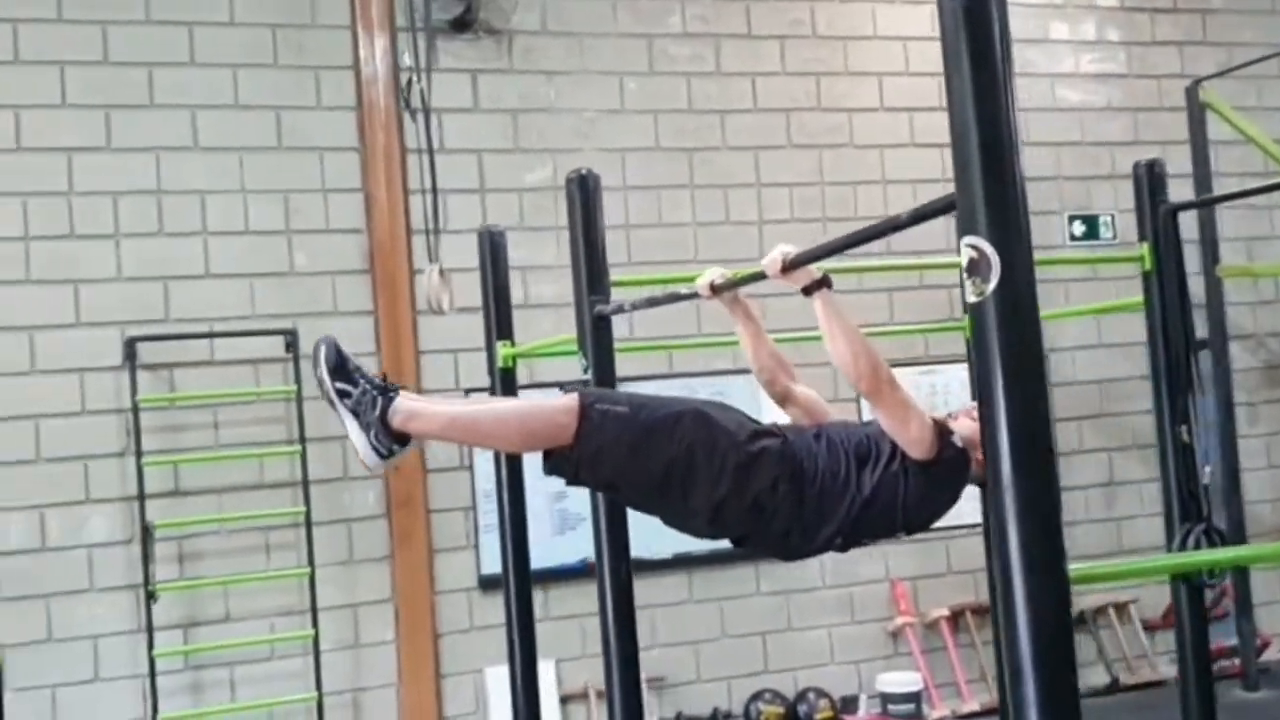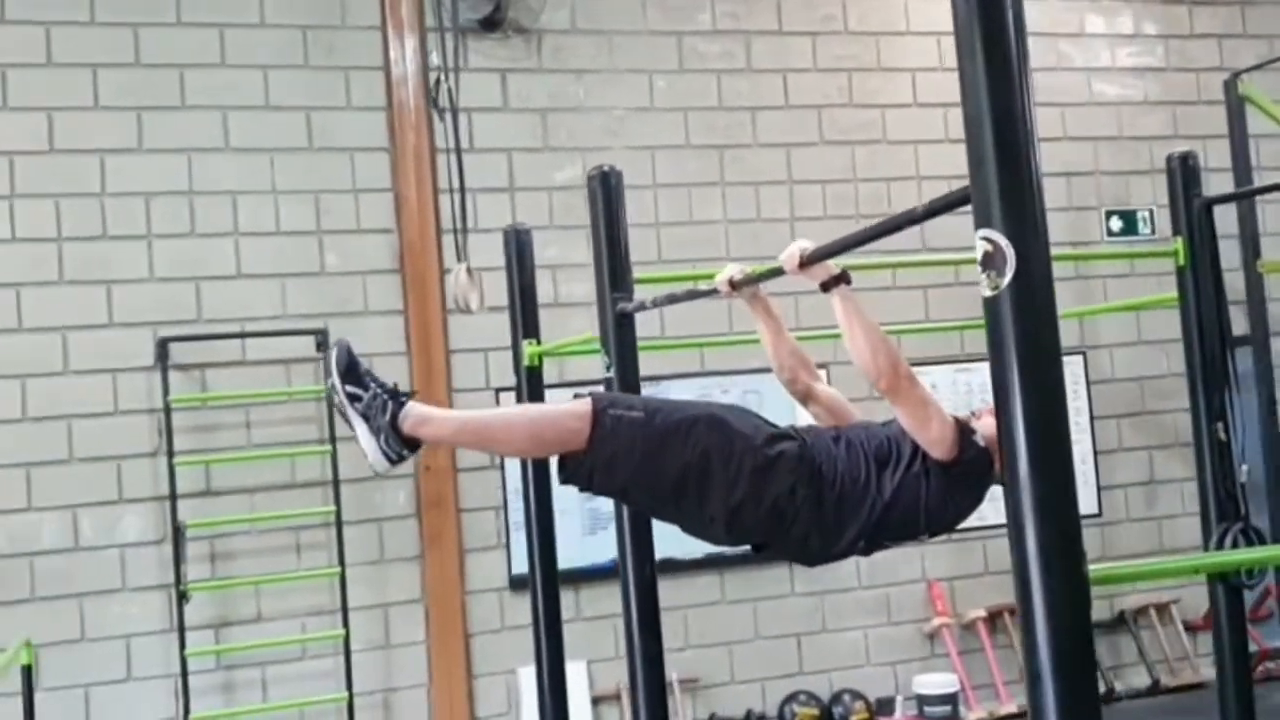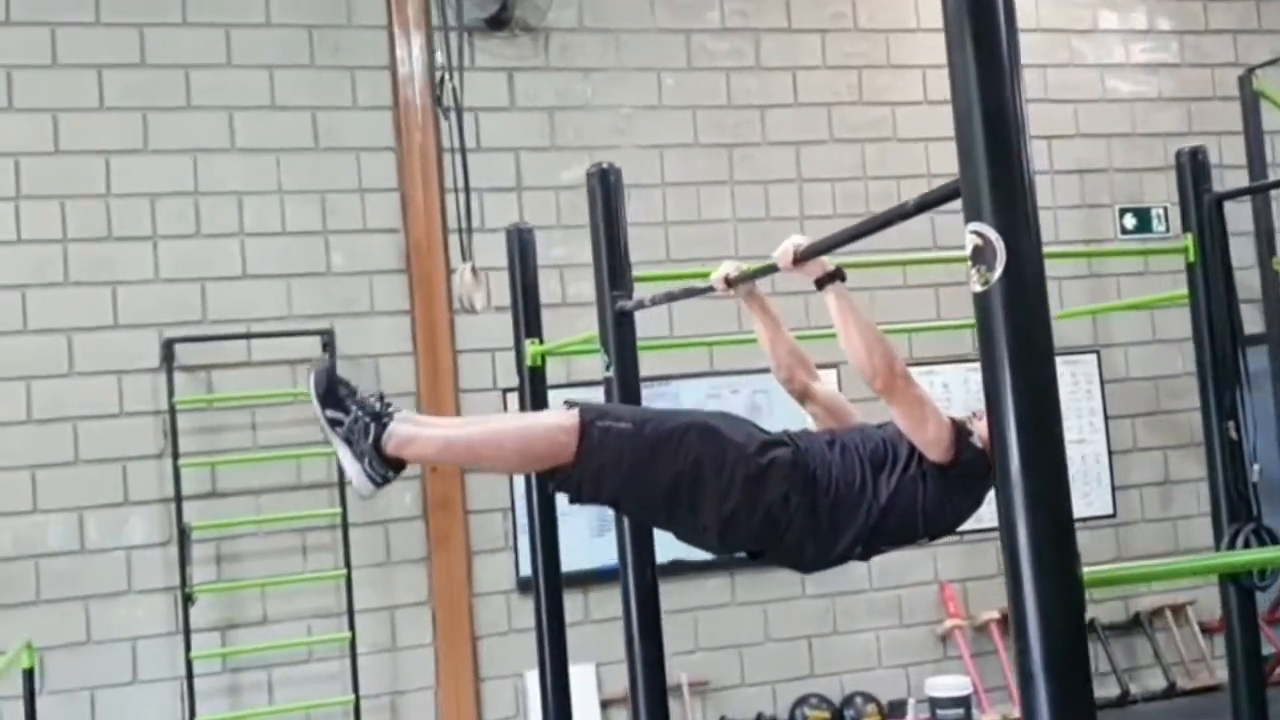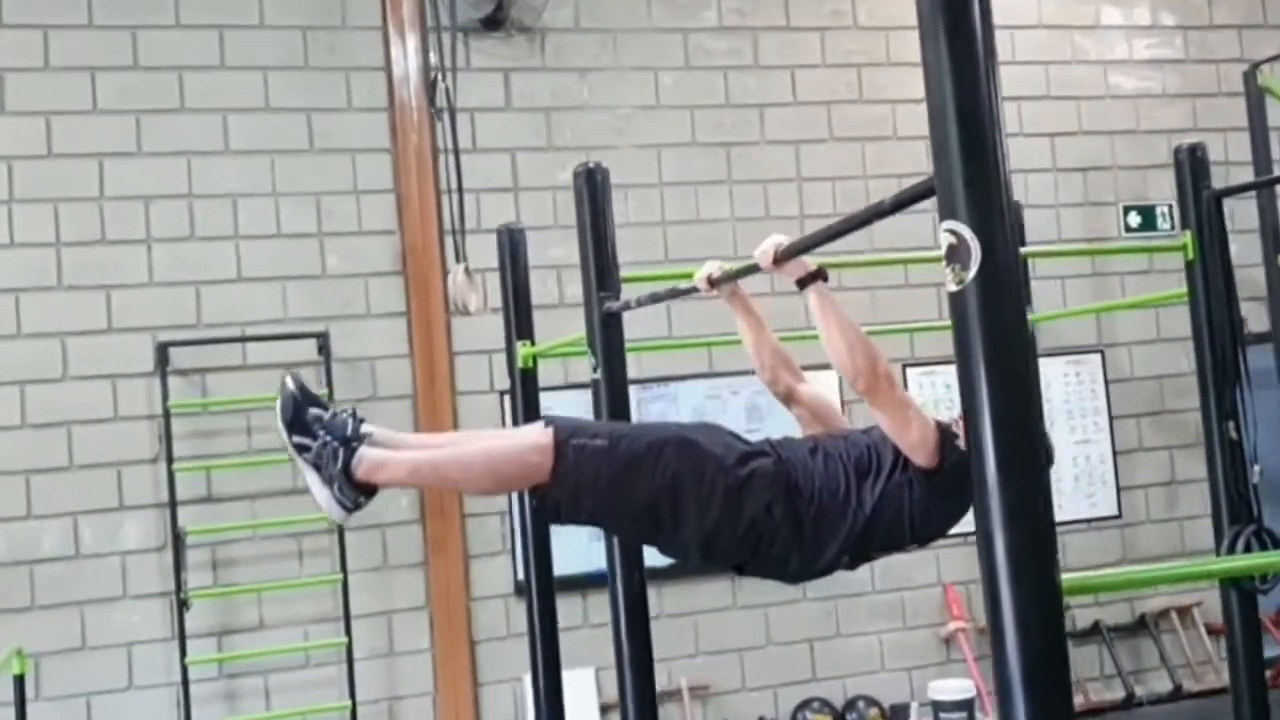
dt=0.2s
person 1, frame 1
left shoulder: (937, 466)
right shoulder: (878, 450)
left elbow: (872, 382)
right elbow: (783, 387)
left wrist: (814, 286)
right wrist: (737, 306)
left hip: (761, 480)
right hip: (752, 479)
left knee: (569, 416)
right knee: (563, 417)
left ankle: (393, 417)
right ankle: (397, 407)
person 1, frame 2
left shoulder: (960, 463)
right shoulder: (904, 450)
left elbow: (891, 380)
right elbow: (805, 384)
left wrist: (833, 282)
right wrist: (756, 302)
left hip: (779, 483)
right hip: (768, 484)
left knee: (583, 420)
right knee: (579, 422)
left ankle: (403, 422)
right ankle: (408, 417)
person 1, frame 3
left shoulder: (960, 465)
right shoulder: (902, 452)
left elbow: (887, 378)
right elbow: (803, 383)
left wrist: (827, 279)
right wrist: (753, 300)
left hip: (771, 488)
right hip: (763, 490)
left knee: (571, 432)
right knee: (564, 428)
left ankle: (388, 441)
right ankle: (394, 428)
person 1, frame 4
left shoulder: (947, 466)
right shoulder: (890, 454)
left elbow: (870, 380)
right elbow: (787, 385)
left wrist: (807, 278)
right wrist: (737, 298)
left hip: (754, 500)
right hip: (747, 502)
left knee: (546, 449)
right knee: (539, 441)
left ankle: (358, 467)
right ankle: (365, 446)
